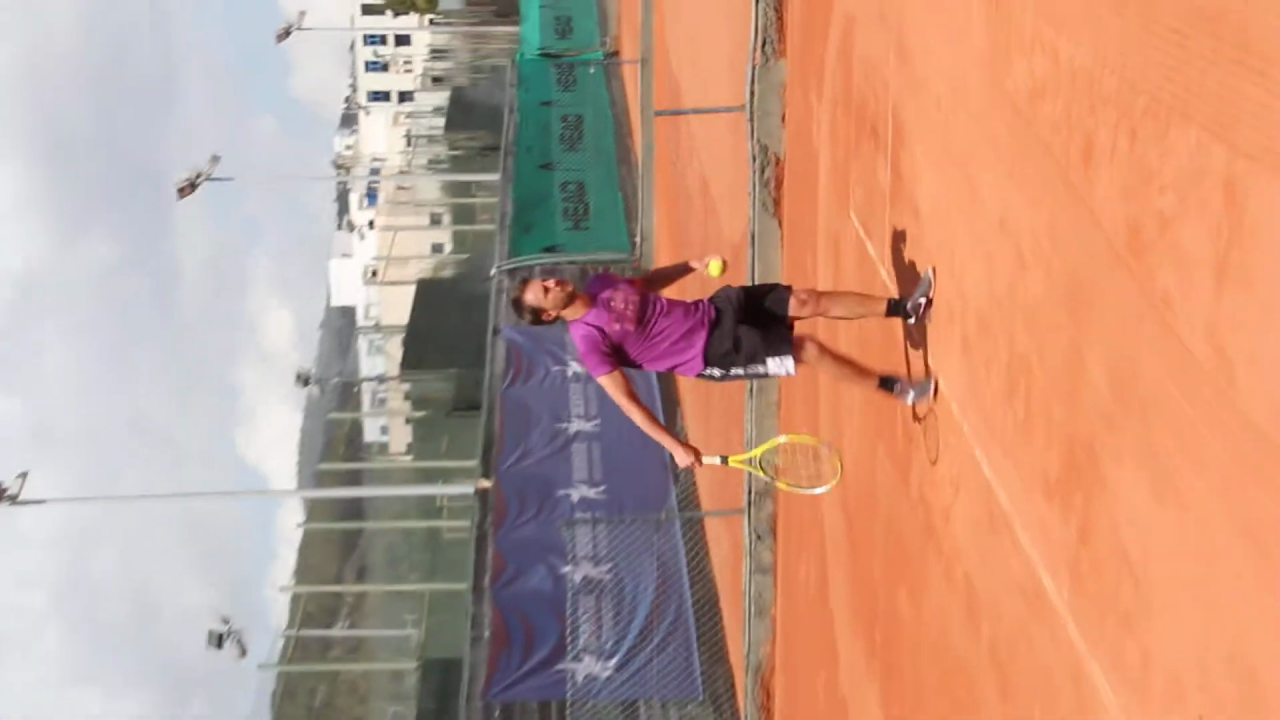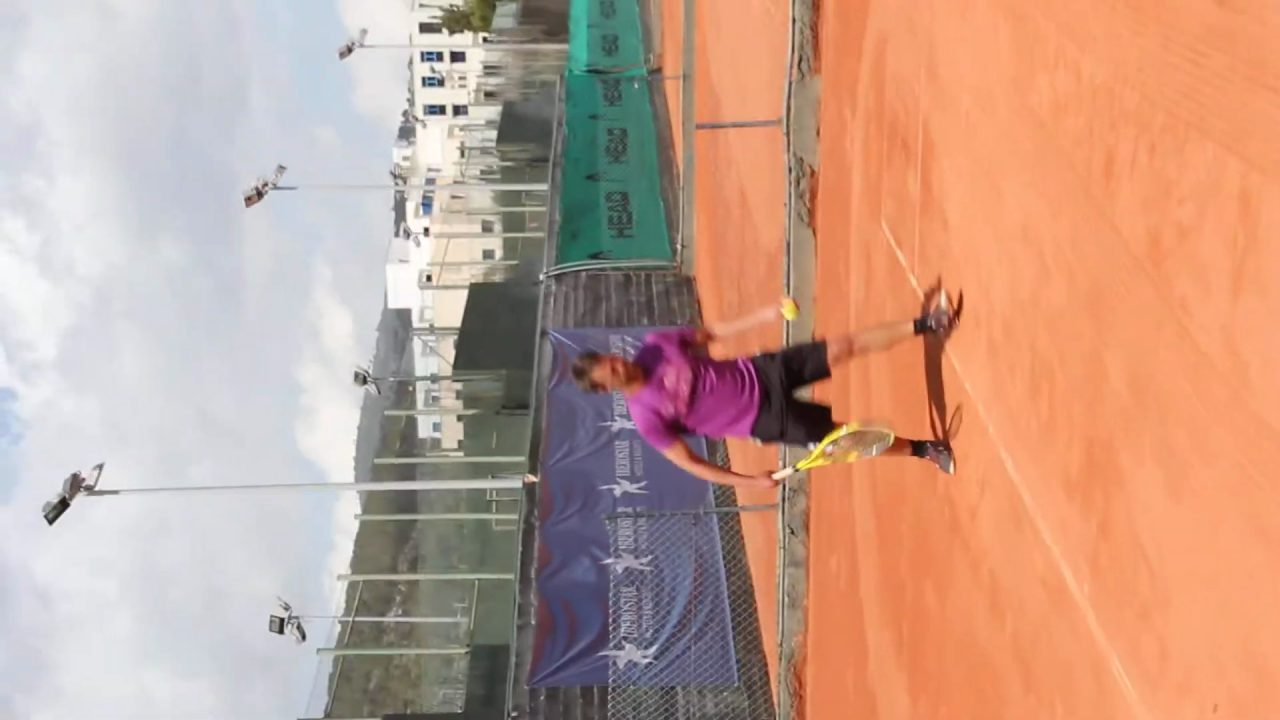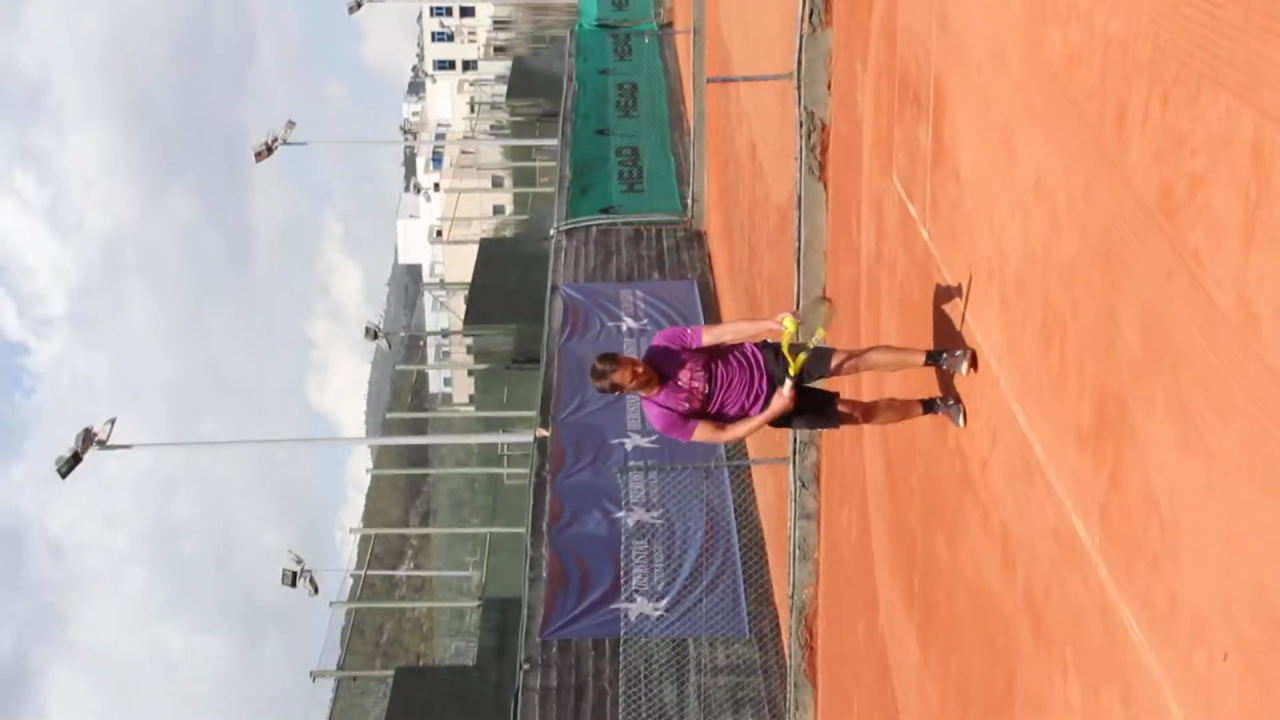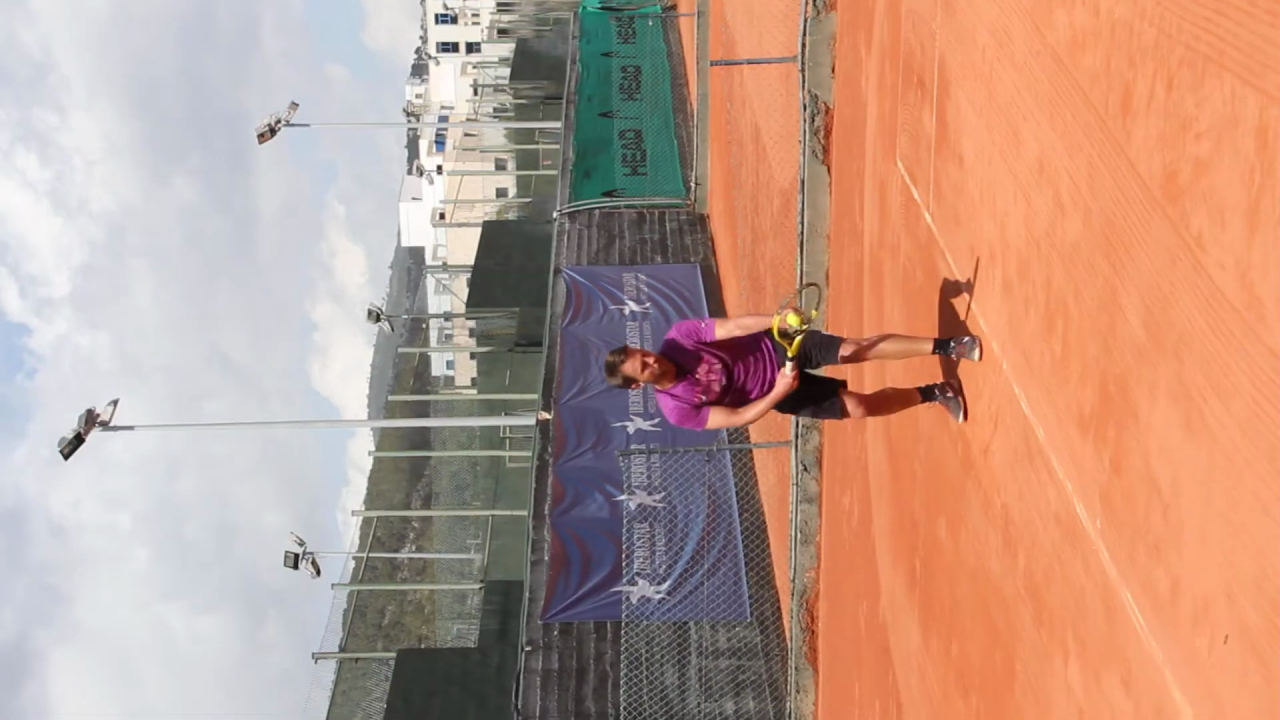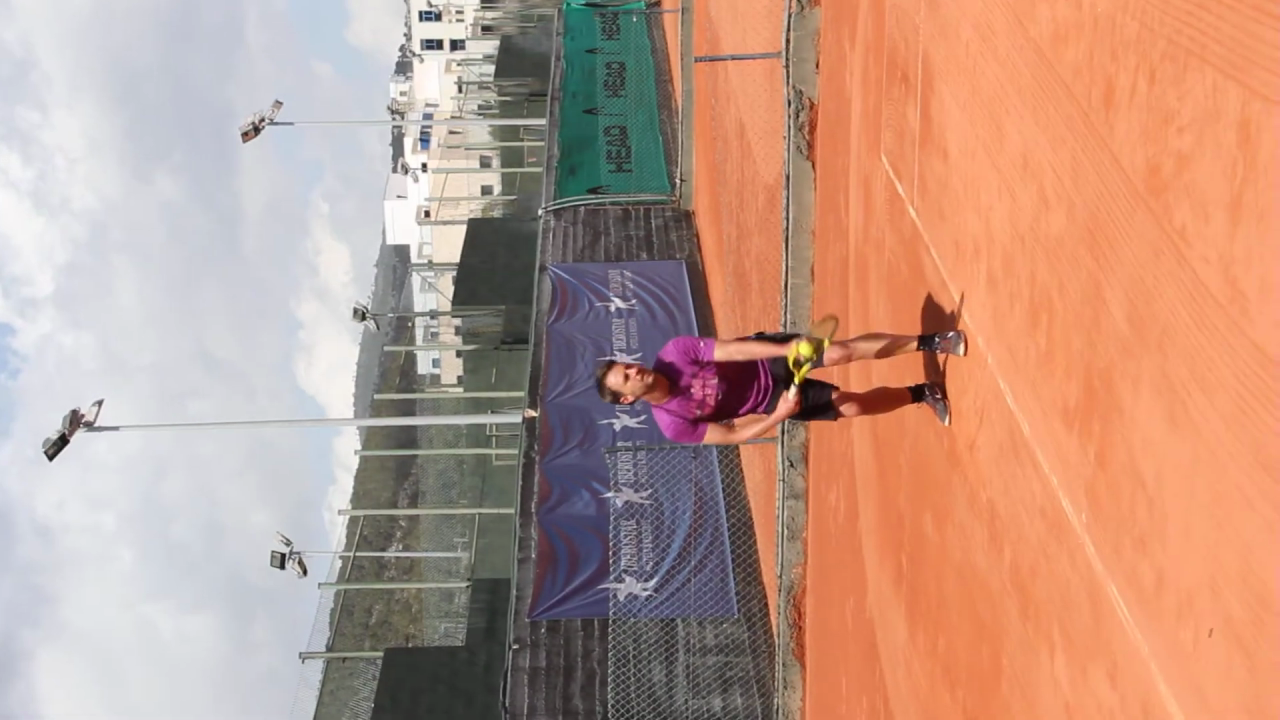
dt=0.3s
person 1, frame 1
left shoulder: (599, 285)
right shoulder: (588, 339)
right elbow: (626, 401)
left wrist: (689, 265)
right wrist: (676, 446)
left hip: (714, 311)
right hip: (714, 352)
left knee: (807, 301)
right knee: (808, 351)
left ankle: (903, 307)
right ankle: (896, 385)
person 1, frame 2
left shoulder: (655, 345)
right shoulder: (645, 418)
left elbow: (712, 332)
right elbow: (689, 463)
left wrist: (761, 315)
right wrist: (747, 481)
left hip: (759, 373)
right hip: (763, 420)
left knee: (842, 347)
left ankle: (927, 323)
right ankle: (924, 450)
person 1, frame 3
left shoulder: (663, 344)
right shoulder: (661, 416)
left elbow: (722, 332)
right elbow: (721, 434)
left wrist: (771, 323)
right wrist: (772, 413)
left hip: (766, 359)
right hip: (766, 403)
left knee: (846, 361)
right knee: (856, 413)
left ankle: (940, 358)
right ankle: (934, 406)
person 1, frame 4
left shoulder: (678, 337)
right shoulder: (678, 409)
left elbow: (733, 326)
right elbow: (737, 418)
right wrist: (779, 393)
left hip: (776, 347)
right hip: (775, 393)
left knee: (855, 350)
right knee: (858, 407)
left ankle: (946, 345)
right ankle: (933, 393)
person 1, frame 5
left shoulder: (673, 353)
right shoulder: (674, 424)
left elbow: (732, 349)
right elbow: (731, 436)
left wrist: (788, 348)
right wrist: (778, 416)
left hip: (766, 355)
right hip: (768, 398)
left knee: (840, 351)
right knee: (852, 405)
left ankle: (931, 342)
right ankle: (922, 393)
